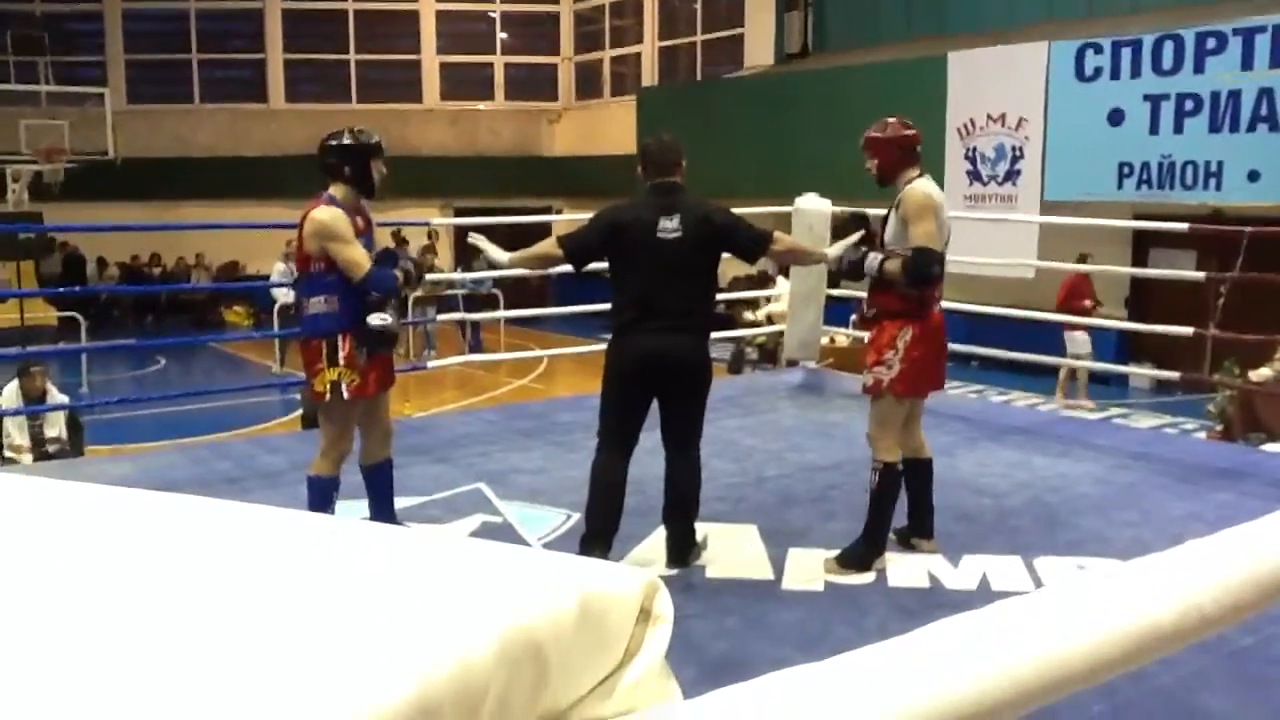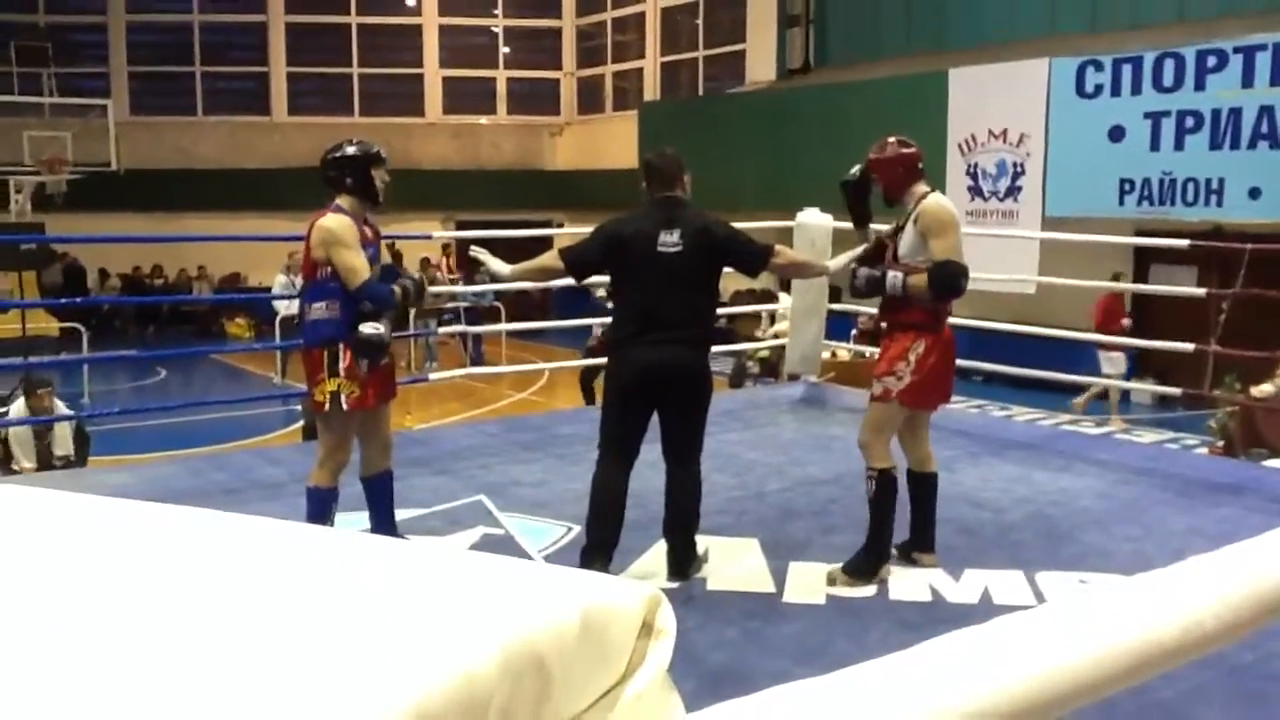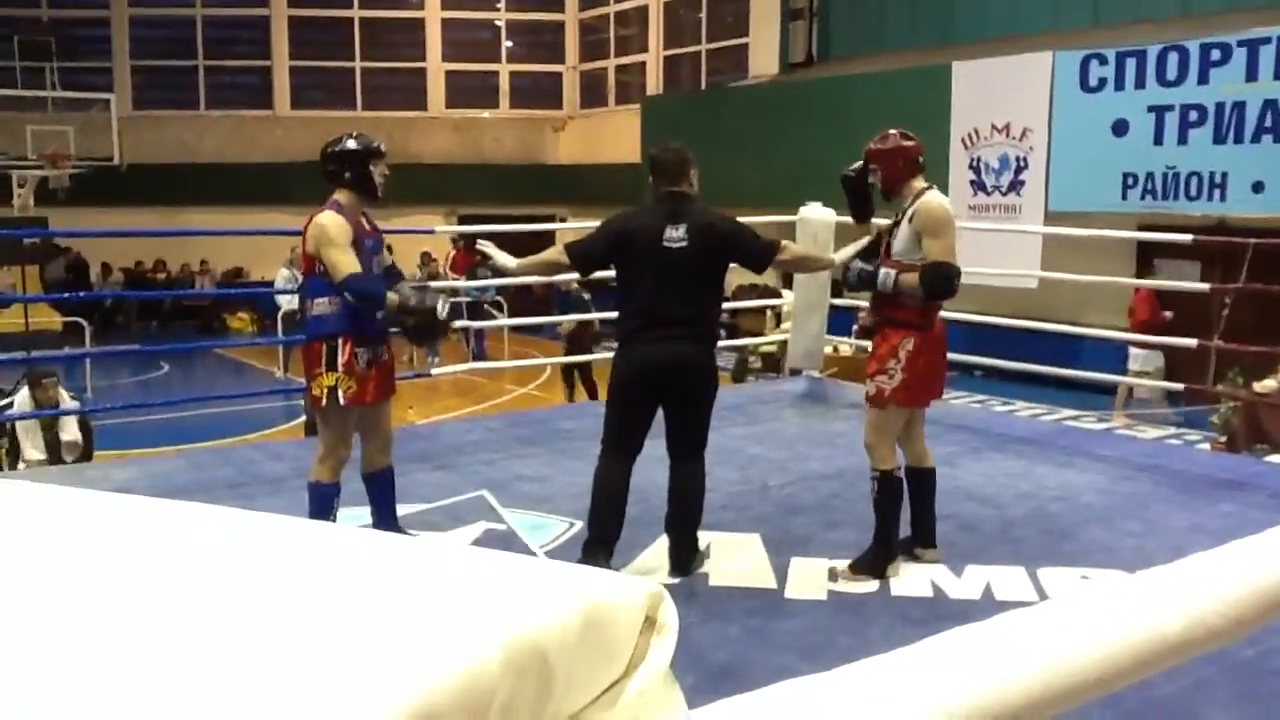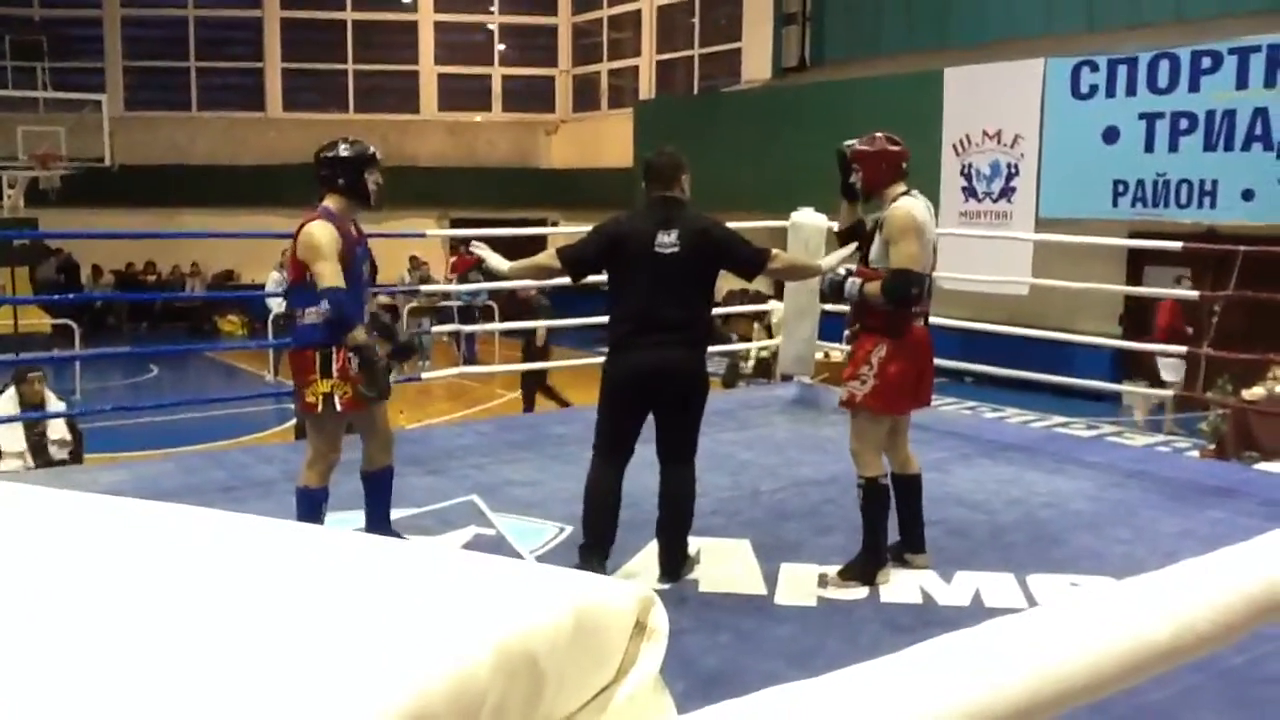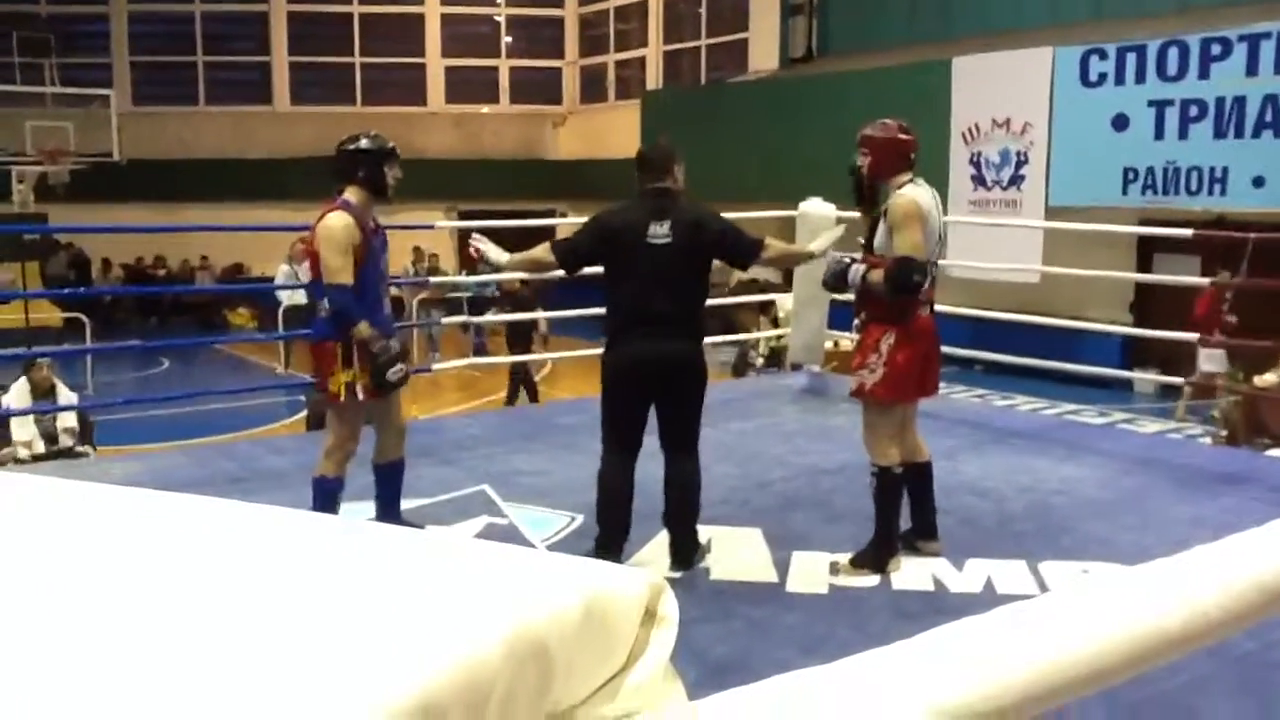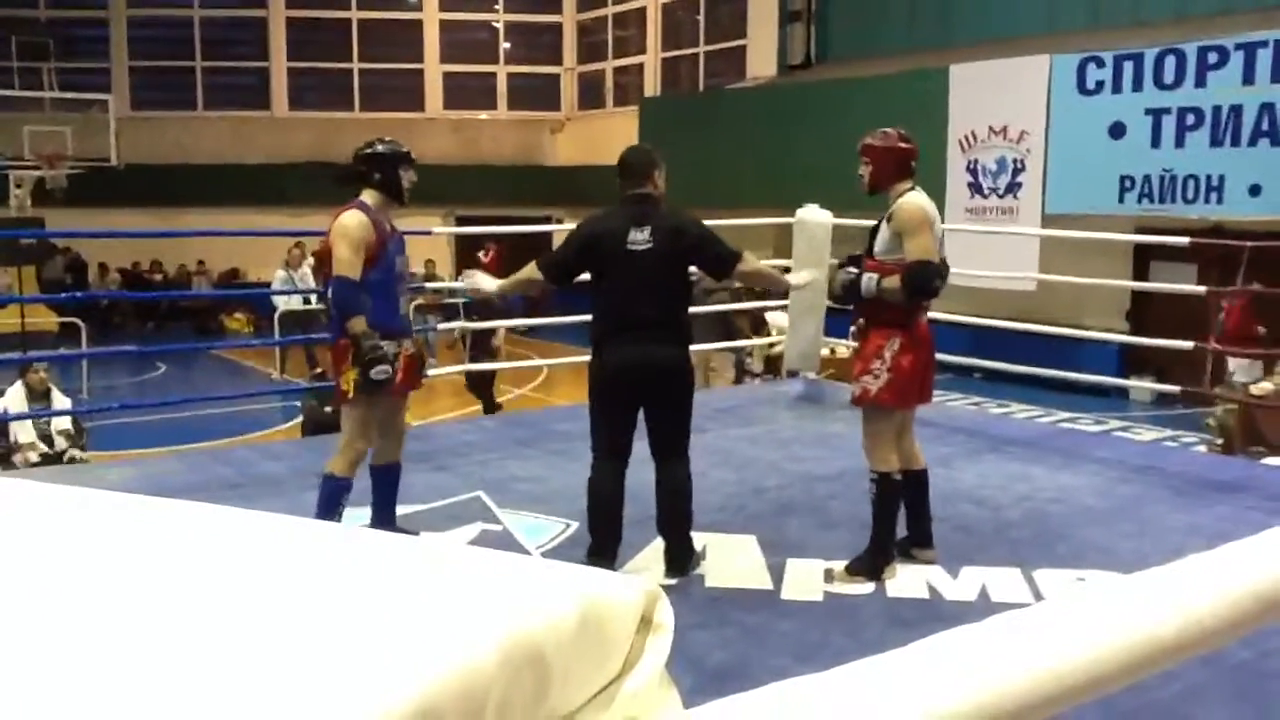
dt=0.3s
person 1, frame 1
left shoulder: (917, 195)
right shoulder: (913, 196)
left elbow: (925, 268)
left wrist: (869, 262)
right wrist: (865, 243)
left hip: (906, 330)
right hip: (910, 326)
left knee: (881, 435)
right knee: (907, 430)
left ankle: (870, 547)
right ankle: (920, 530)
person 1, frame 2
left shoulder: (935, 210)
right shoulder: (910, 215)
left elbow: (951, 281)
right elbow: (873, 263)
left wrist: (887, 282)
right wrist: (860, 214)
left hip: (919, 342)
right hip: (908, 338)
left knee: (873, 439)
right knee: (914, 441)
left ankle: (874, 556)
right ankle: (921, 543)
person 1, frame 3
left shoulder: (930, 208)
right shoulder: (908, 209)
left elbow: (943, 282)
right elbow: (873, 259)
left wrist: (880, 278)
right wrist: (860, 209)
left hip: (909, 339)
right hip: (903, 336)
left knee: (879, 441)
right knee: (910, 438)
left ankle: (882, 554)
right ankle: (923, 539)
person 1, frame 4
left shoulder: (901, 214)
right shoulder: (905, 207)
left elbow: (904, 290)
right elbow: (851, 241)
left wrist: (848, 287)
right wrist: (847, 192)
left hip: (887, 344)
right hip: (902, 340)
left knee: (865, 449)
right knee: (896, 444)
left ankle: (871, 561)
right ankle: (912, 545)
person 1, frame 5
left shoulder: (905, 201)
right shoulder: (919, 194)
left elbow: (907, 278)
left wrist: (853, 275)
right wrist: (868, 204)
left hip: (893, 332)
right hip: (910, 327)
left knee: (879, 439)
right knee: (903, 432)
left ankle: (883, 548)
right ankle: (924, 531)
person 1, frame 6
left shoulder: (909, 208)
right shoulder: (907, 205)
left elbow: (926, 281)
left wrist: (865, 285)
right wrist: (864, 268)
left hip: (894, 338)
right hip: (900, 334)
left knee: (879, 446)
right knee: (902, 439)
left ankle: (879, 555)
right ankle: (919, 539)
person 2, frame 1
left shoulder: (621, 216)
right shoulder: (709, 216)
left elbow: (559, 250)
right elbow: (775, 246)
left wrist: (507, 259)
right wrist: (827, 255)
left hip: (632, 349)
right hip: (688, 350)
left knee: (613, 448)
right knee: (683, 449)
left ankle: (595, 547)
right ankle: (681, 546)
person 2, frame 2
left shoulder: (623, 229)
right shoulder: (710, 230)
left elbow: (561, 261)
right elbow: (777, 259)
left wrist: (509, 271)
right wrist: (828, 267)
left hip: (632, 361)
right hip: (688, 363)
left knee: (613, 460)
right knee: (683, 462)
left ankle: (596, 560)
right ankle: (682, 559)
person 2, frame 3
left shoulder: (628, 224)
right shoulder: (716, 225)
left elbow: (565, 257)
right elbow: (783, 255)
left wrist: (514, 265)
right wrist: (832, 261)
left hip: (638, 357)
right hip: (694, 358)
left knee: (616, 455)
right knee: (687, 457)
left ankle: (597, 554)
right ankle: (684, 554)
person 2, frame 4
left shoulder: (620, 229)
right shoulder: (707, 231)
left elbow: (557, 262)
right elbow: (771, 263)
left wrist: (507, 267)
right wrist: (821, 267)
left hip: (628, 362)
right hip: (685, 364)
left knee: (608, 460)
right knee: (678, 462)
left ankle: (592, 558)
right ankle: (674, 560)
person 2, frame 5
left shoulder: (613, 220)
right shoulder: (700, 220)
left elbow: (553, 256)
right elbow: (763, 252)
left wrist: (506, 261)
right wrist: (812, 251)
left hip: (626, 354)
right hip: (681, 354)
left knee: (618, 453)
right knee: (681, 452)
left ankle: (608, 551)
right ankle: (684, 549)
person 2, frame 6
left shoulder: (596, 228)
right shoulder: (681, 226)
left elbow: (542, 273)
right elbow: (740, 267)
left wrist: (497, 286)
right wrist: (788, 282)
left hip: (613, 360)
right hip: (669, 359)
left knee: (608, 460)
right knee: (672, 459)
left ankle: (601, 558)
right ankle: (679, 555)
person 3, frame 1
left shoulder: (359, 214)
right shoulder: (326, 218)
left elbow: (378, 274)
right elbow: (370, 281)
left wrist: (385, 312)
right wrist: (407, 273)
left hip: (365, 339)
right hip: (334, 345)
left knee: (378, 433)
right knee: (336, 444)
left ankle: (384, 522)
person 3, frame 2
left shoulder: (367, 226)
right shoulder: (334, 226)
left elbow: (382, 285)
right elbow: (367, 292)
left wrist: (384, 315)
right wrist: (408, 290)
left hip: (368, 350)
right hip: (336, 354)
left knee: (378, 444)
right knee: (334, 454)
left ankle: (385, 534)
person 3, frame 3
left shoulder: (366, 222)
right shoulder: (329, 222)
left elbow: (389, 278)
right elbow: (354, 288)
left wrist: (418, 304)
right wrist: (408, 307)
left hip: (370, 348)
right hip: (337, 351)
left knee: (379, 441)
right knee: (335, 450)
left ankle: (387, 529)
person 3, frame 4
left shoulder: (352, 228)
right shoulder: (320, 231)
right elbow: (335, 301)
left wrist: (385, 336)
right wrist: (368, 355)
left hip: (353, 354)
right hip: (325, 357)
left knee: (380, 439)
right knee: (323, 456)
left ankle: (379, 530)
person 3, frame 5
left shoulder: (369, 220)
right shoulder: (338, 223)
right elbow: (340, 300)
left wrist: (388, 343)
right wrist: (375, 349)
left hip: (376, 344)
right hip: (349, 350)
left knee: (393, 431)
right knee: (342, 445)
left ankle: (389, 519)
person 3, frame 6
left shoulder: (387, 223)
right shoulder: (353, 222)
right elbow: (344, 294)
left wrist: (406, 344)
right wrist: (368, 347)
left hip: (394, 345)
right hip: (364, 349)
left knee: (392, 437)
right knee: (355, 444)
left ankle: (383, 524)
